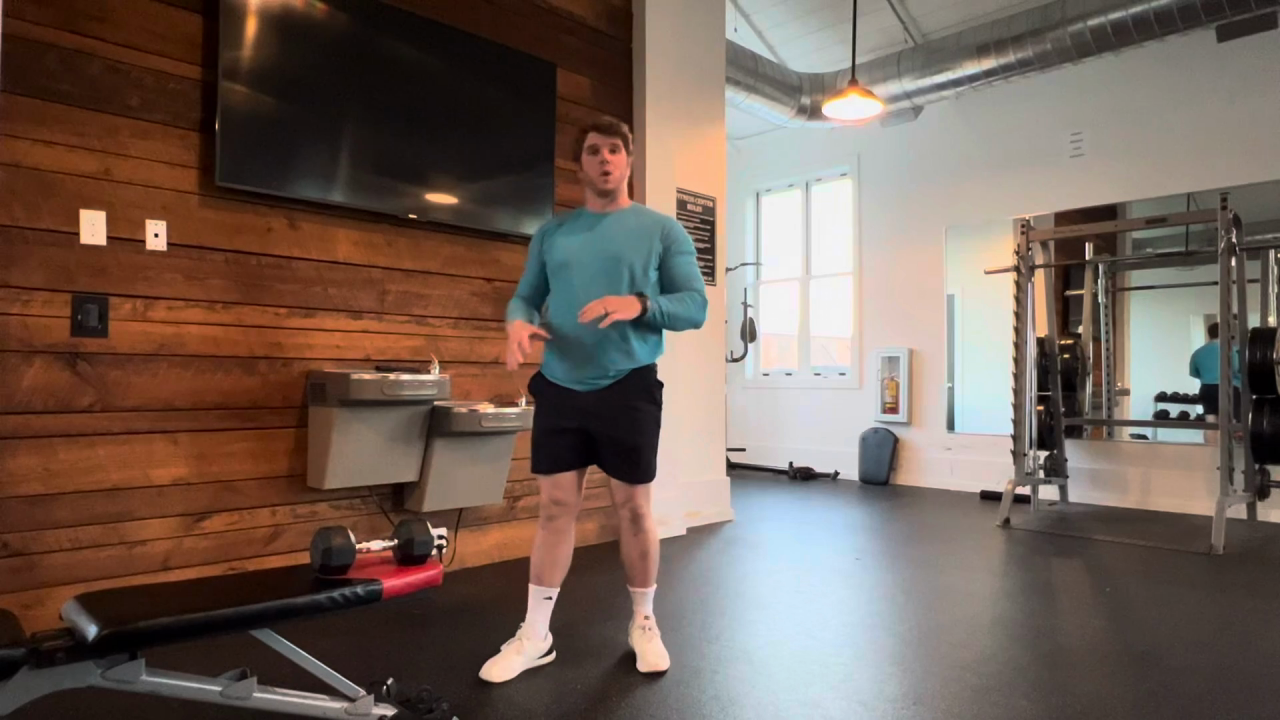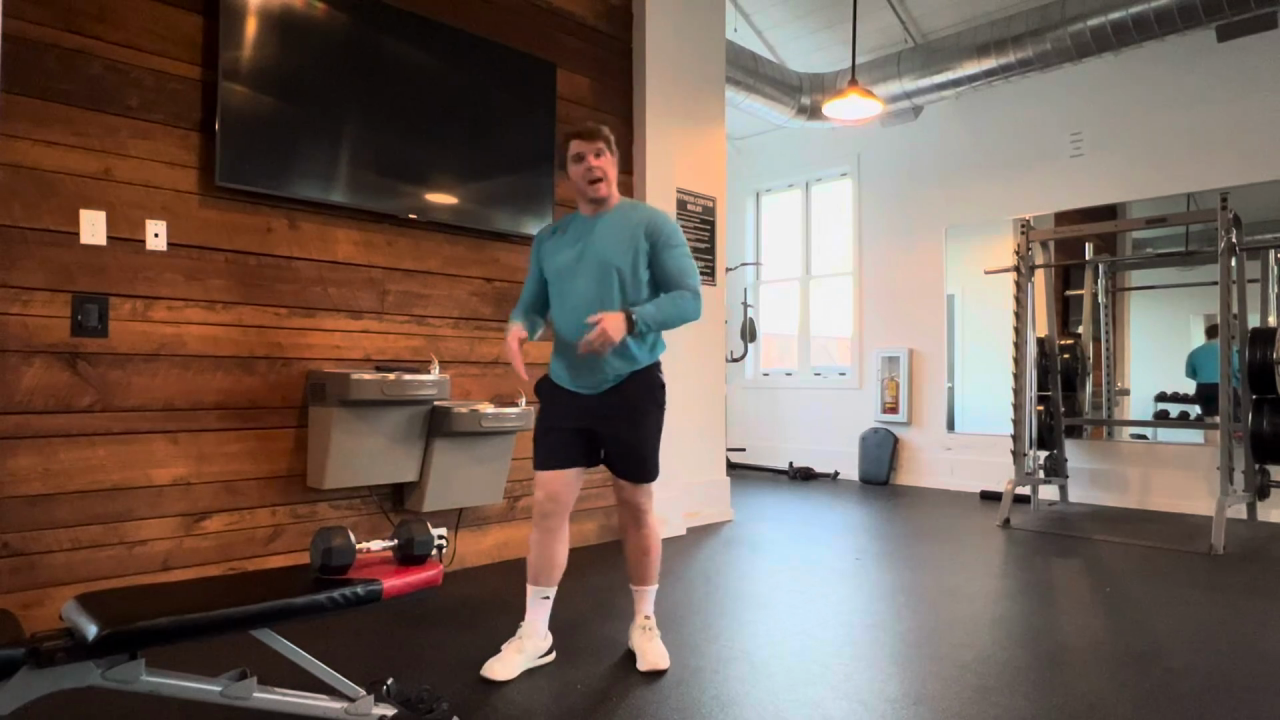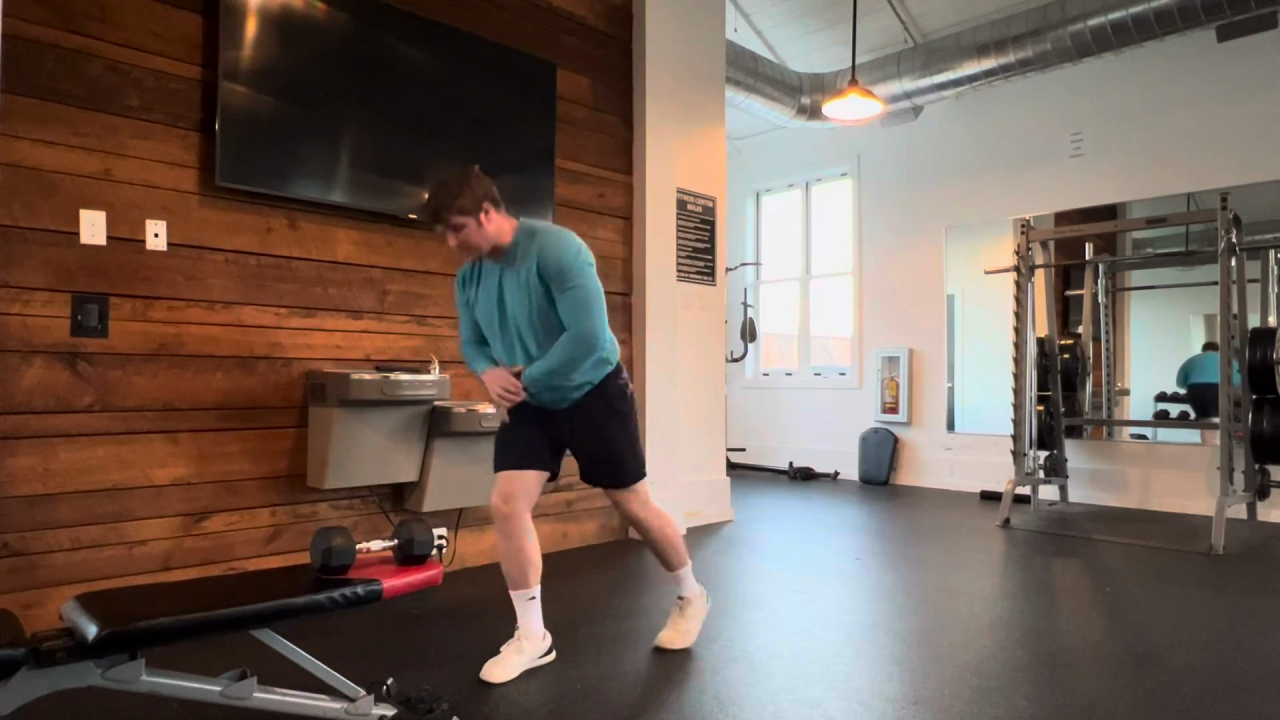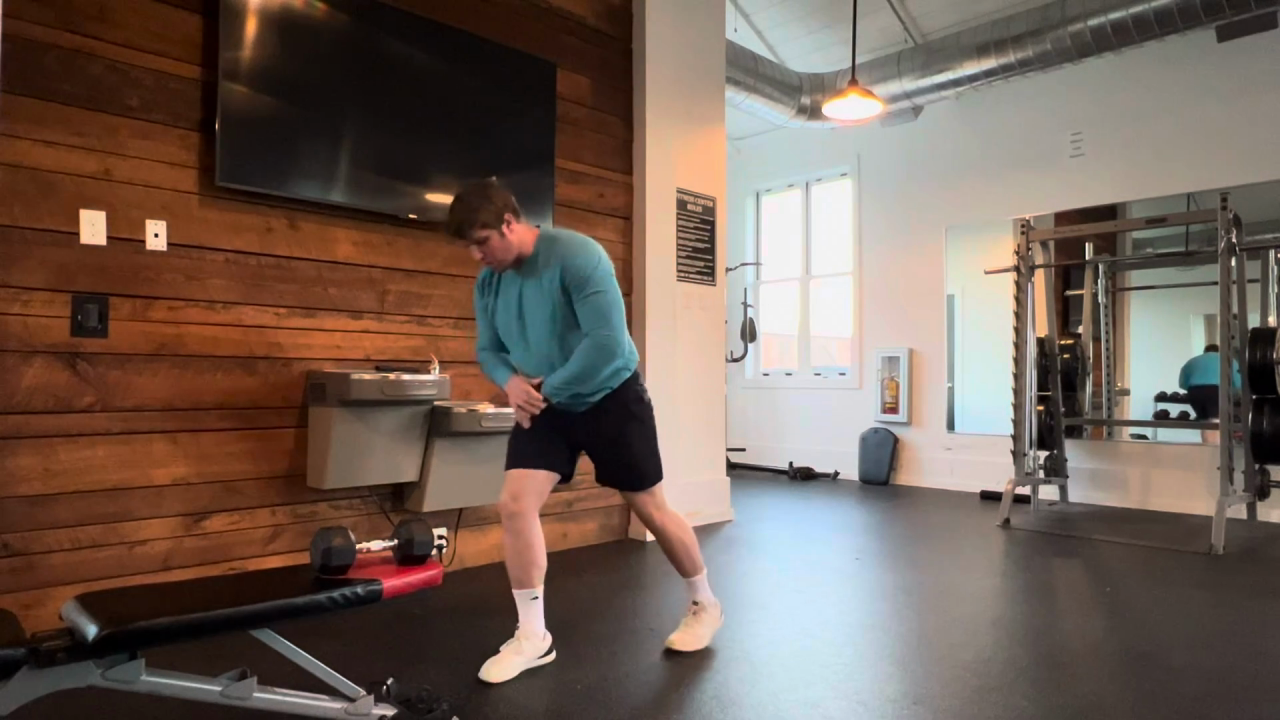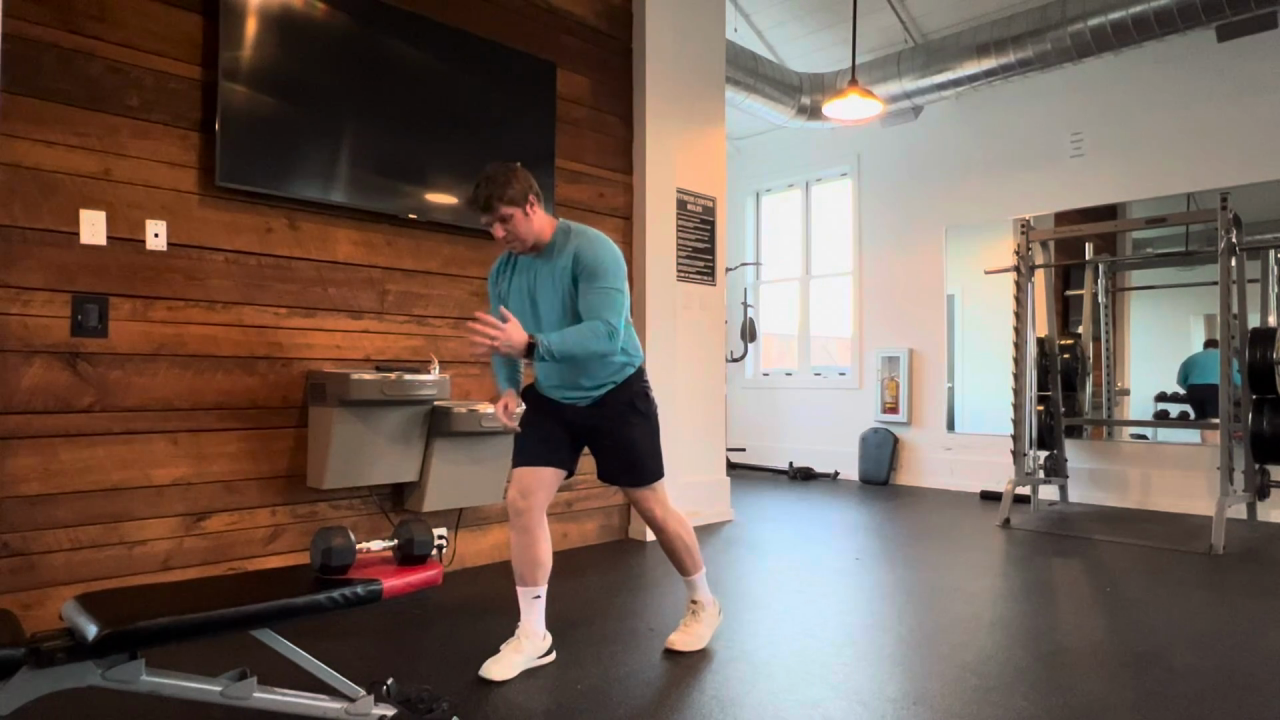
dt=1s
person 1, frame 1
left shoulder: (662, 230)
right shoulder: (551, 233)
left elbow: (695, 306)
right elbow: (526, 296)
left wrist: (639, 304)
right wrist: (518, 322)
left hip: (629, 387)
right hip: (560, 388)
left knee: (634, 508)
right knee: (554, 509)
left ankle: (643, 624)
right ankle: (535, 635)
person 1, frame 2
left shoulder: (652, 225)
right shoulder: (549, 239)
left elbow: (688, 300)
right elbow: (531, 304)
left wrist: (629, 319)
right wrist: (518, 328)
left hip: (632, 386)
right hip: (564, 389)
left knee: (636, 508)
right knee: (548, 505)
left ankle: (644, 624)
right ankle: (535, 634)
person 1, frame 3
left shoulder: (557, 249)
right shoulder: (469, 278)
left elbow: (588, 336)
right elbow: (472, 344)
left wrist: (525, 379)
right wrist: (488, 372)
left hip: (594, 393)
right hip: (530, 406)
left knee: (633, 505)
right knee: (506, 507)
left ankle: (689, 595)
right ankle: (532, 636)
person 1, frame 4
left shoulder: (576, 255)
right shoulder: (488, 284)
left elbow: (609, 341)
right elbow: (488, 349)
left wrist: (548, 389)
right wrist: (510, 380)
left hip: (612, 397)
right hip: (547, 407)
left knee: (650, 509)
right knee: (514, 505)
left ankle: (704, 604)
right ankle: (532, 637)
person 1, frame 5
left shoulder: (592, 249)
right shoulder: (502, 271)
left elbow: (604, 333)
right elbow: (502, 342)
left wrist: (529, 344)
right wrist: (508, 387)
left hip: (616, 393)
right hip: (551, 400)
left knee: (652, 506)
right knee: (522, 502)
left ankle: (703, 604)
right ankle: (533, 636)
